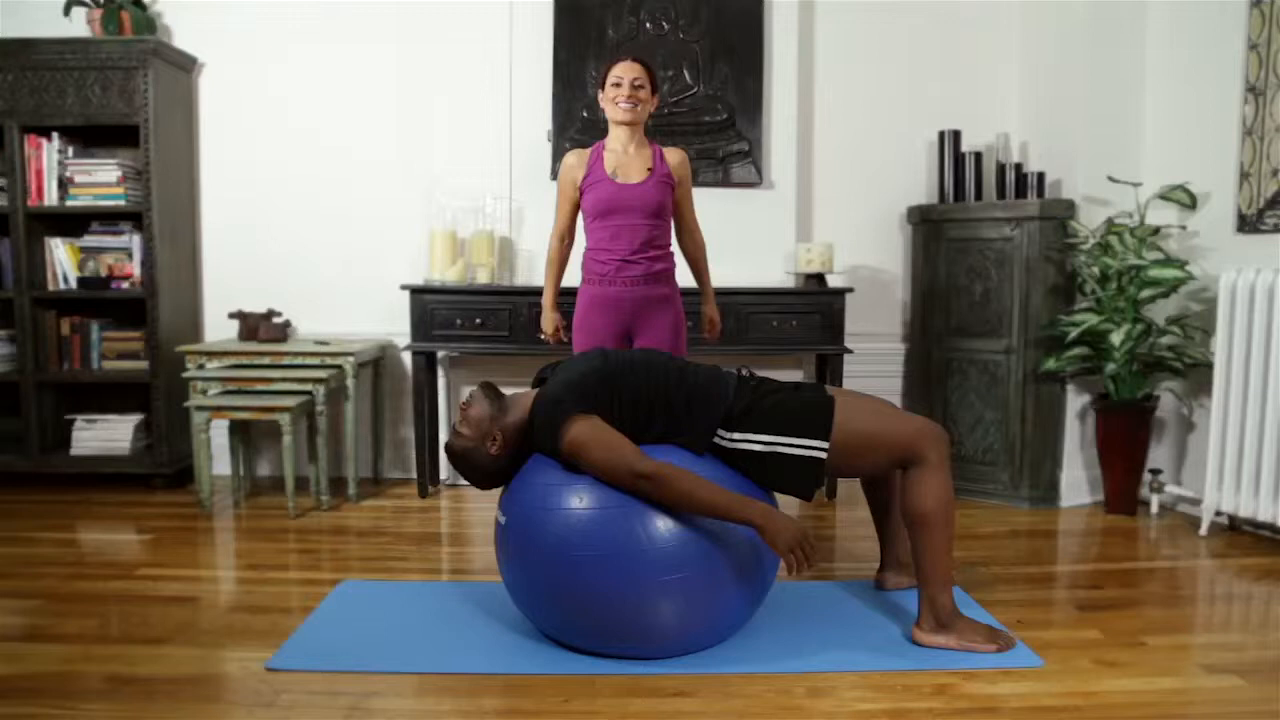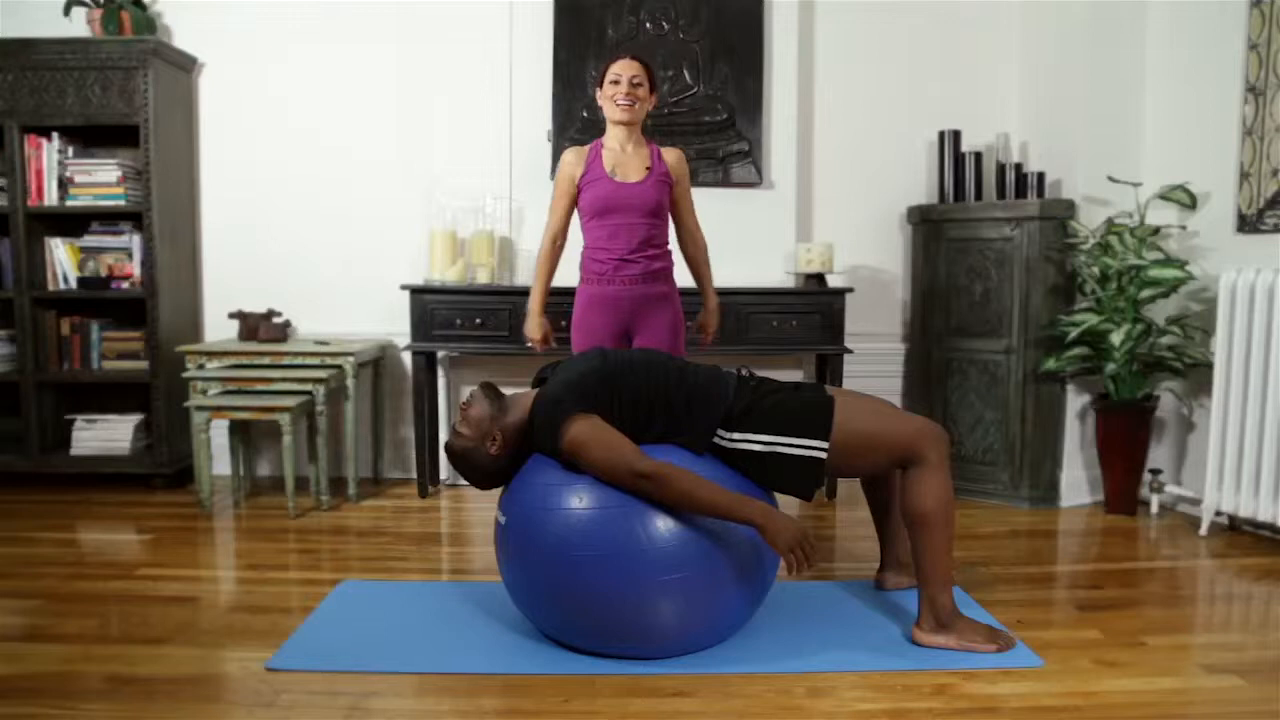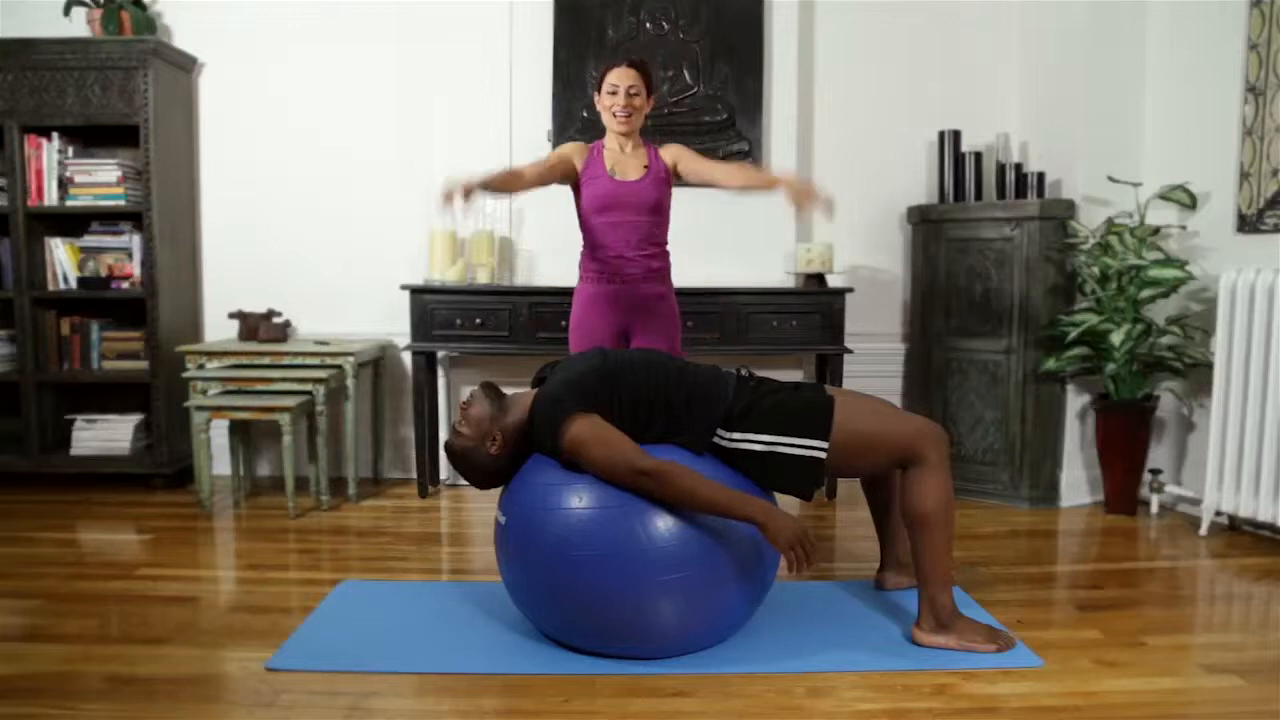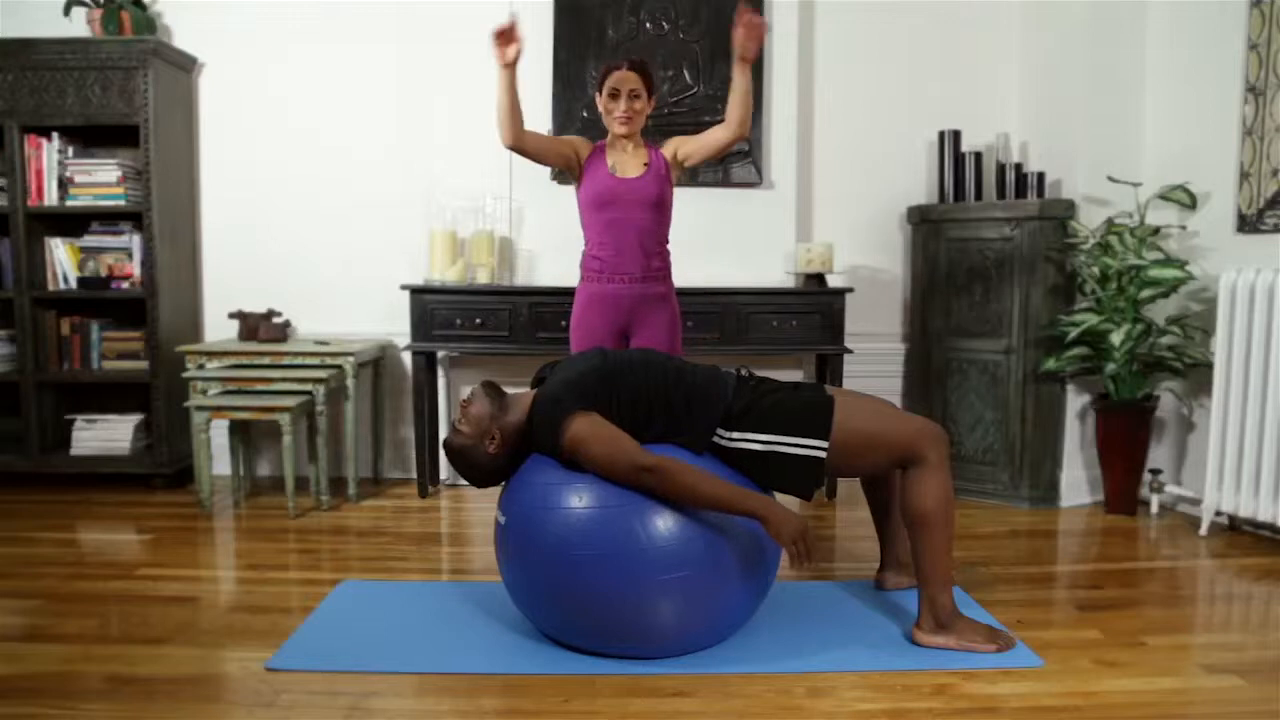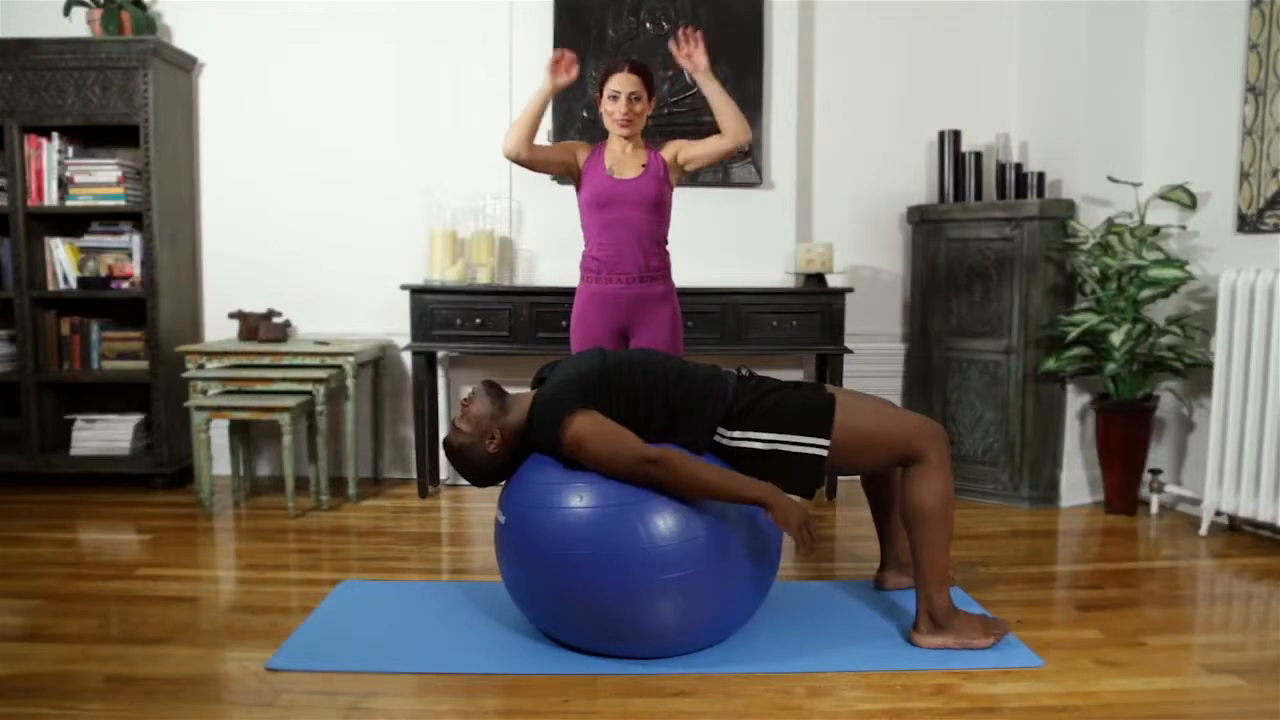
dt=0.2s
person 1, frame 1
left shoulder: (548, 385)
right shoulder: (556, 426)
right elbow: (648, 473)
right wrist: (763, 517)
left hip: (737, 391)
right hip: (741, 422)
left knee: (890, 428)
right knee: (926, 441)
left ankle: (898, 564)
right ankle: (939, 617)
person 1, frame 2
left shoulder: (547, 387)
right shoulder: (556, 426)
right elbow: (648, 474)
right wrist: (762, 517)
left hip: (735, 393)
right hip: (740, 423)
left knee: (890, 430)
right knee: (926, 441)
left ankle: (898, 564)
right ankle: (939, 617)
person 1, frame 3
left shoulder: (549, 385)
right shoulder: (556, 425)
right elbow: (648, 471)
right wrist: (763, 514)
left hip: (735, 394)
right hip: (739, 423)
left knee: (889, 424)
right knee: (925, 442)
left ankle: (897, 563)
right ankle: (939, 618)
person 1, frame 4
left shoulder: (547, 385)
right shoulder: (555, 425)
right elbow: (650, 469)
right wrist: (765, 509)
left hip: (735, 391)
right hip: (737, 423)
left knee: (890, 426)
right knee: (925, 440)
left ankle: (897, 564)
right ankle: (939, 618)
person 1, frame 5
left shoulder: (547, 385)
right shoulder: (556, 424)
right elbow: (654, 462)
right wrist: (769, 497)
left hip: (734, 391)
right hip: (739, 422)
left knee: (889, 431)
right knee: (925, 440)
left ankle: (898, 564)
right ankle: (937, 617)
person 2, frame 1
left shoulder: (674, 162)
right shoulder: (578, 163)
left elbow: (689, 234)
right elbow: (562, 237)
left wrist: (708, 298)
right wrist: (549, 305)
left hip: (659, 302)
right hip: (598, 303)
person 2, frame 2
left shoulder: (672, 161)
right shoulder: (576, 161)
left elbow: (690, 234)
right elbow: (554, 237)
left wrist: (709, 300)
right wrist: (536, 309)
left hip: (657, 301)
right hip: (597, 302)
person 2, frame 3
left shoulder: (668, 158)
right shoulder: (577, 157)
left elbow: (727, 173)
right elbow: (522, 176)
left wrist: (781, 182)
right wrist: (478, 183)
left hip: (656, 302)
right hip: (597, 303)
person 2, frame 4
left shoulder: (669, 156)
right shoulder: (581, 155)
left elbow: (735, 130)
right elbow: (514, 139)
left wrist: (742, 64)
right wrist: (508, 69)
left hip: (655, 299)
right hip: (596, 299)
person 2, frame 5
left shoulder: (668, 158)
right shoulder: (581, 157)
left elbow: (738, 137)
right elbow: (516, 150)
left wrist: (702, 76)
right wrist: (550, 86)
left hip: (655, 301)
right hip: (596, 301)
